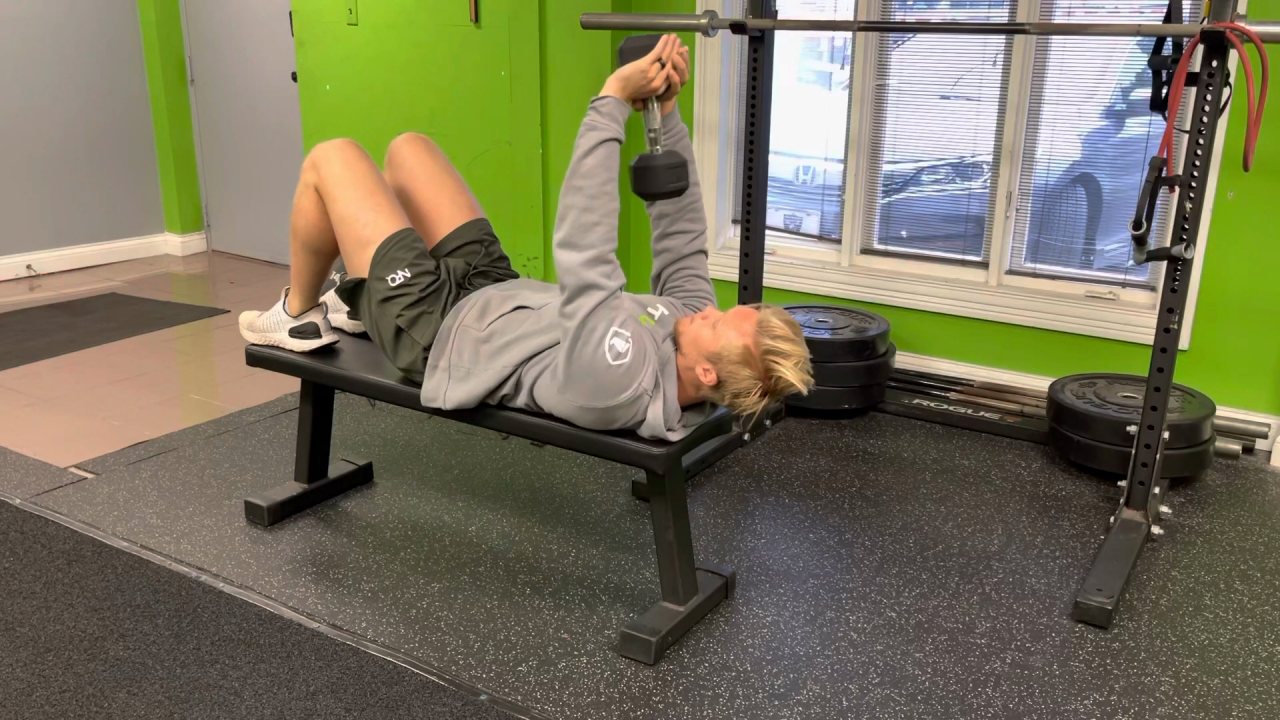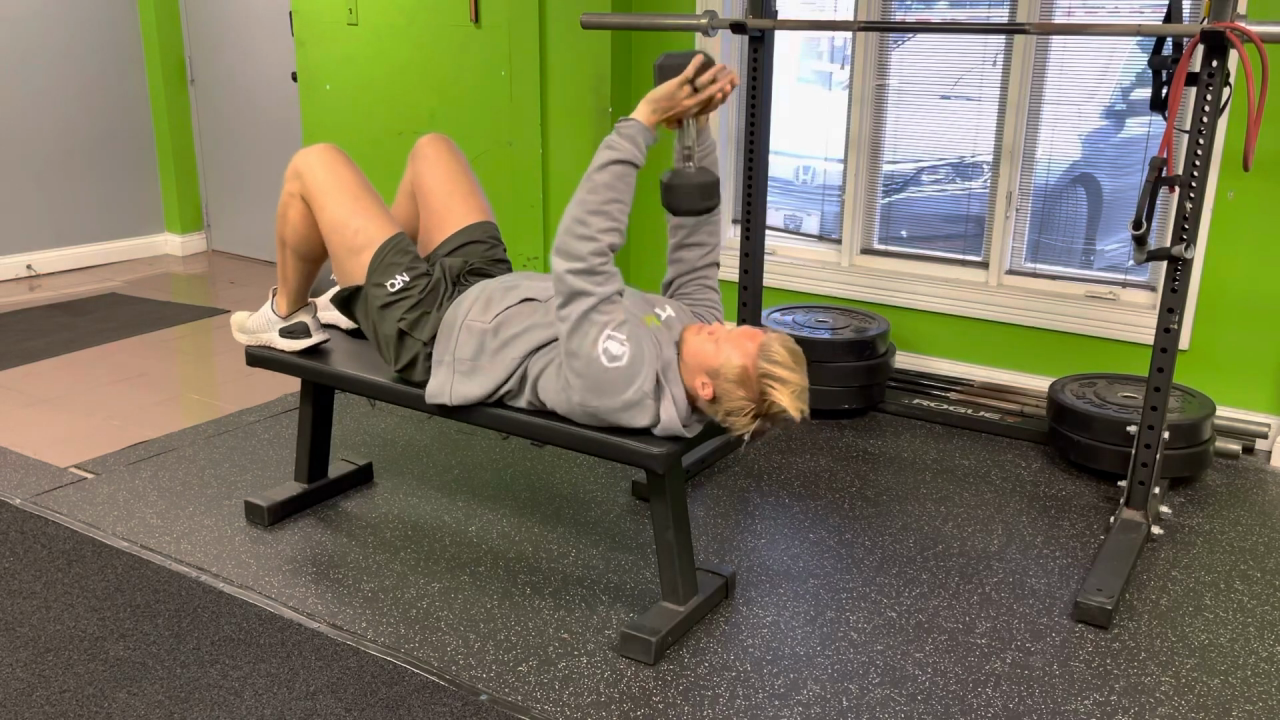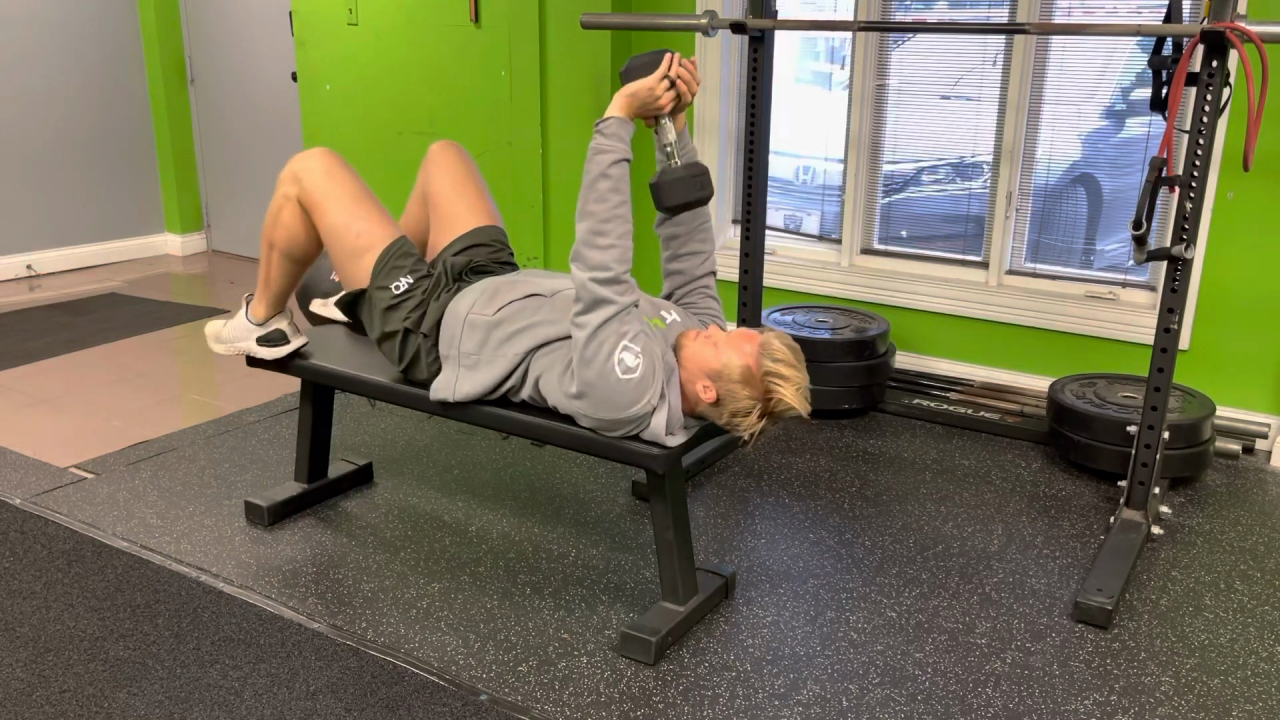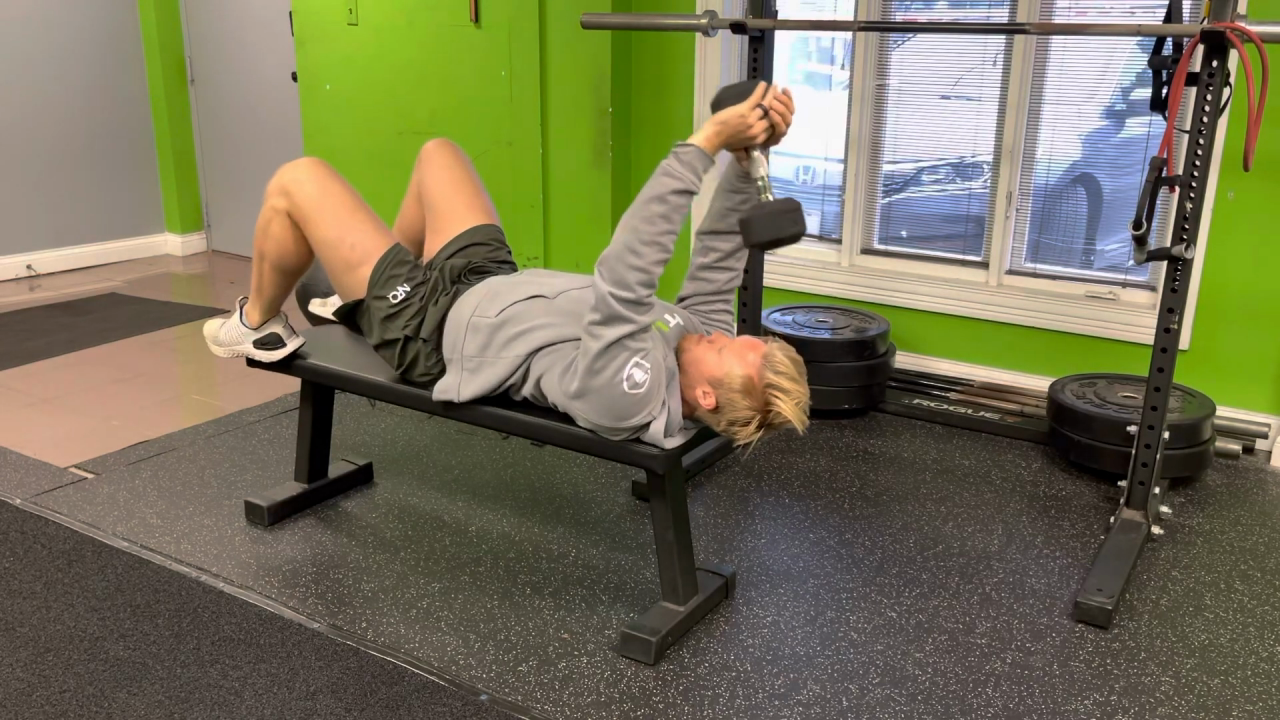
dt=1s
person 1, frame 1
left shoulder: (618, 382)
right shoulder: (695, 333)
left elbow: (583, 252)
right elbow: (681, 236)
left wrist: (614, 97)
right wrist: (664, 110)
left hip: (435, 332)
right hip: (489, 292)
left knee: (331, 159)
right knee: (408, 147)
left ankle: (299, 317)
right ankle: (355, 304)
person 1, frame 2
left shoulder: (622, 384)
right shoulder: (701, 338)
left elbow: (581, 256)
right elbow: (697, 242)
left wrist: (646, 118)
right wrist: (696, 124)
left hip: (434, 326)
right hip: (490, 288)
left knee: (314, 164)
right knee: (430, 146)
left ankle: (287, 316)
right ankle: (362, 295)
person 1, frame 3
left shoulder: (626, 392)
right shoulder: (703, 343)
left elbow: (600, 271)
right elbow: (690, 253)
left wrist: (621, 116)
right wrist: (675, 125)
left hip: (431, 325)
right hip: (490, 287)
left knee: (308, 170)
right knee: (443, 153)
left ankle: (263, 322)
right ankle: (364, 300)
person 1, frame 4
left shoulder: (629, 395)
right shoulder: (705, 345)
left elbow: (624, 282)
right elbow: (716, 260)
left wrist: (709, 140)
right wrist: (740, 158)
left hip: (429, 329)
right hip: (489, 287)
left knee: (294, 181)
right knee: (437, 150)
left ankle: (258, 326)
right ankle: (361, 294)
